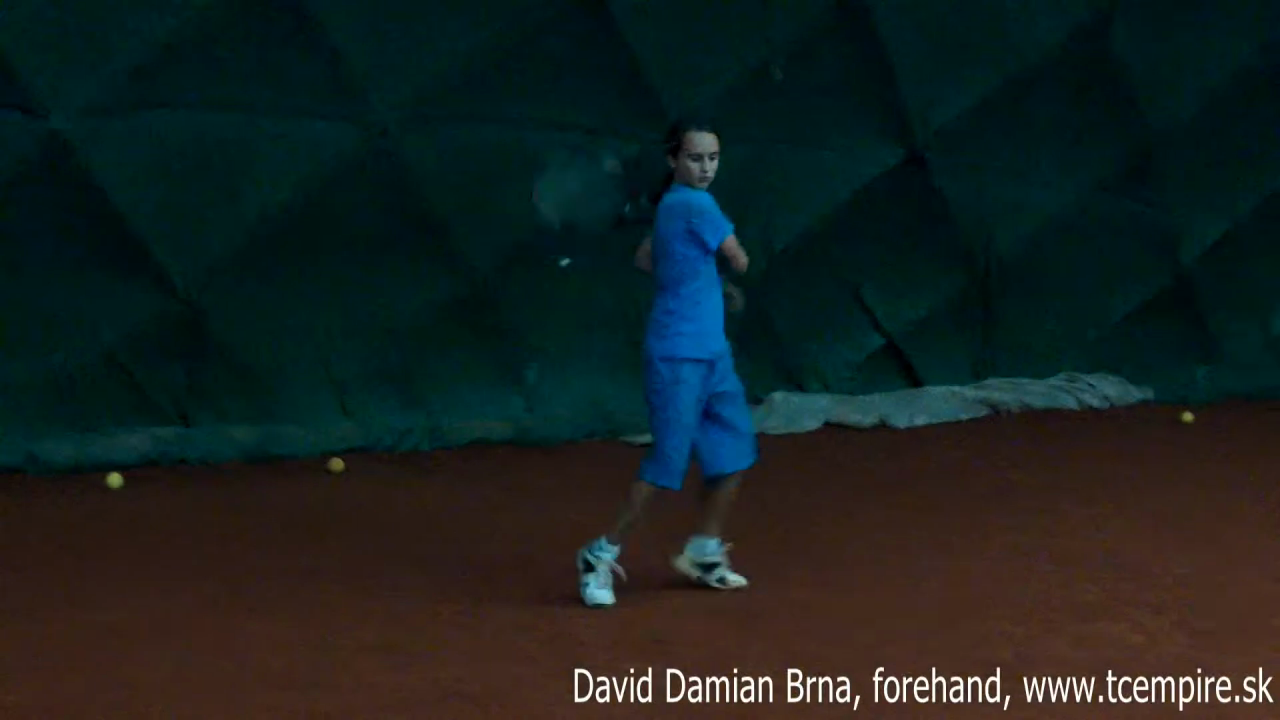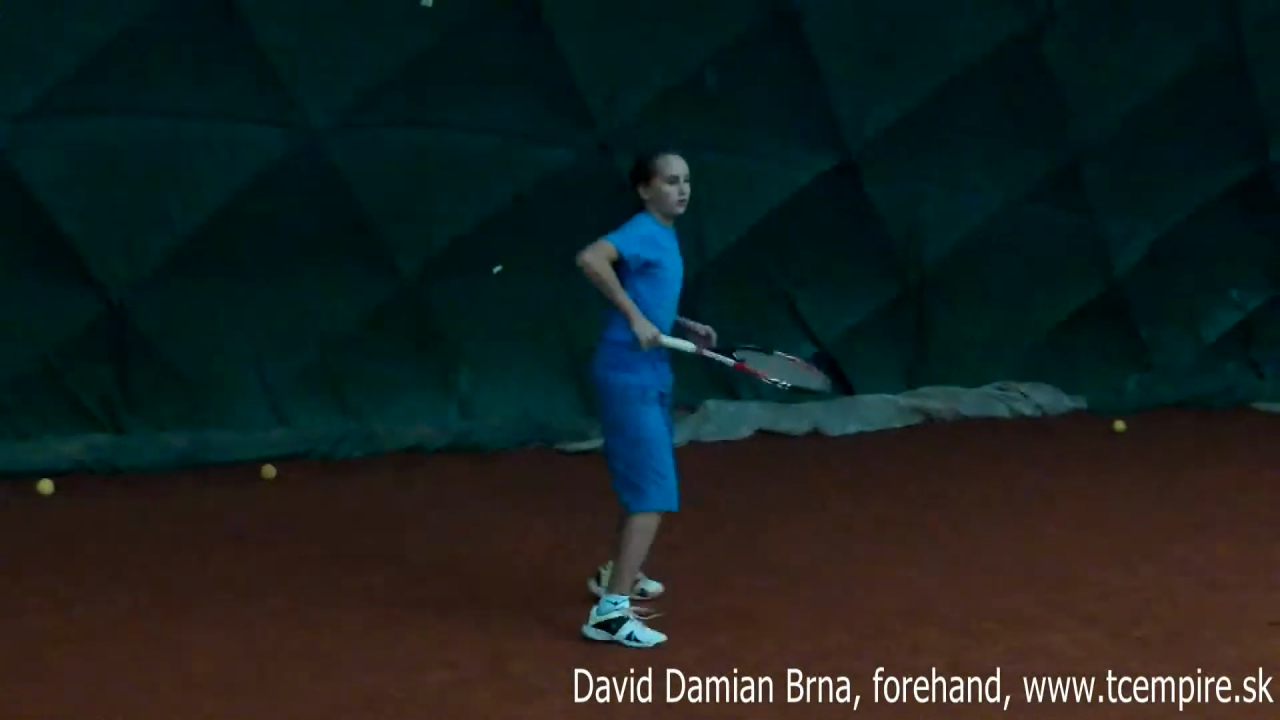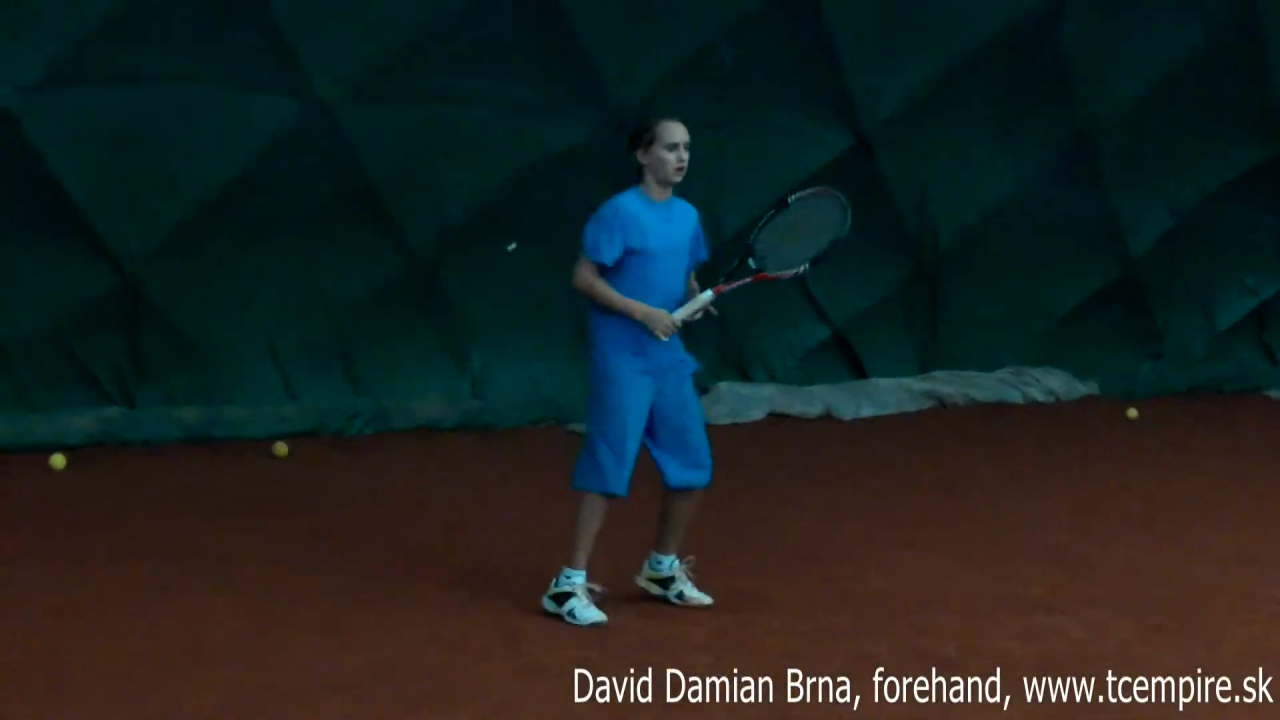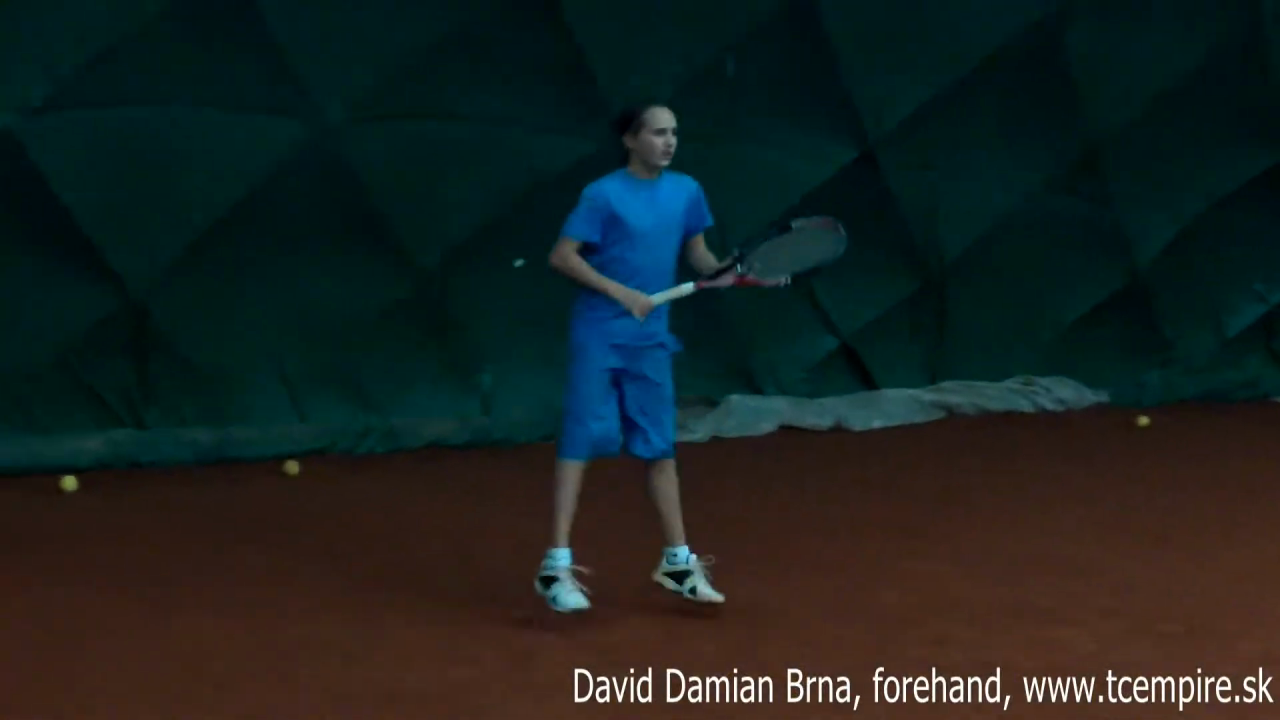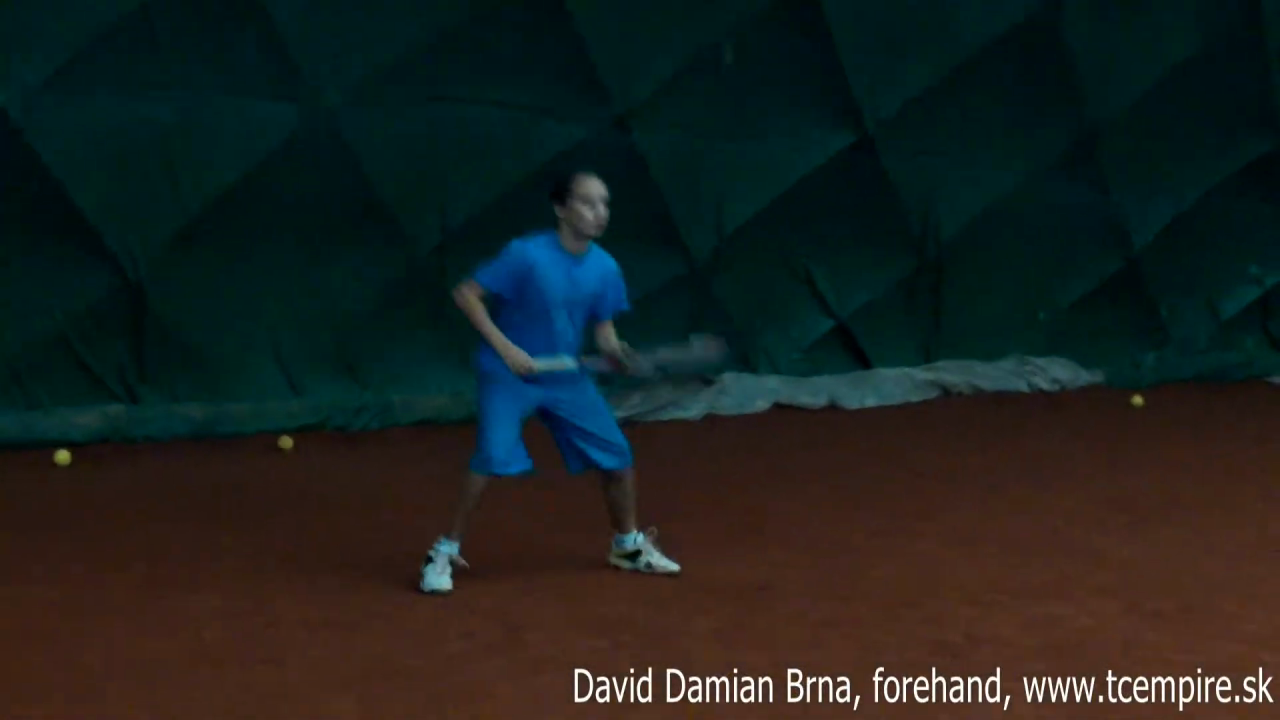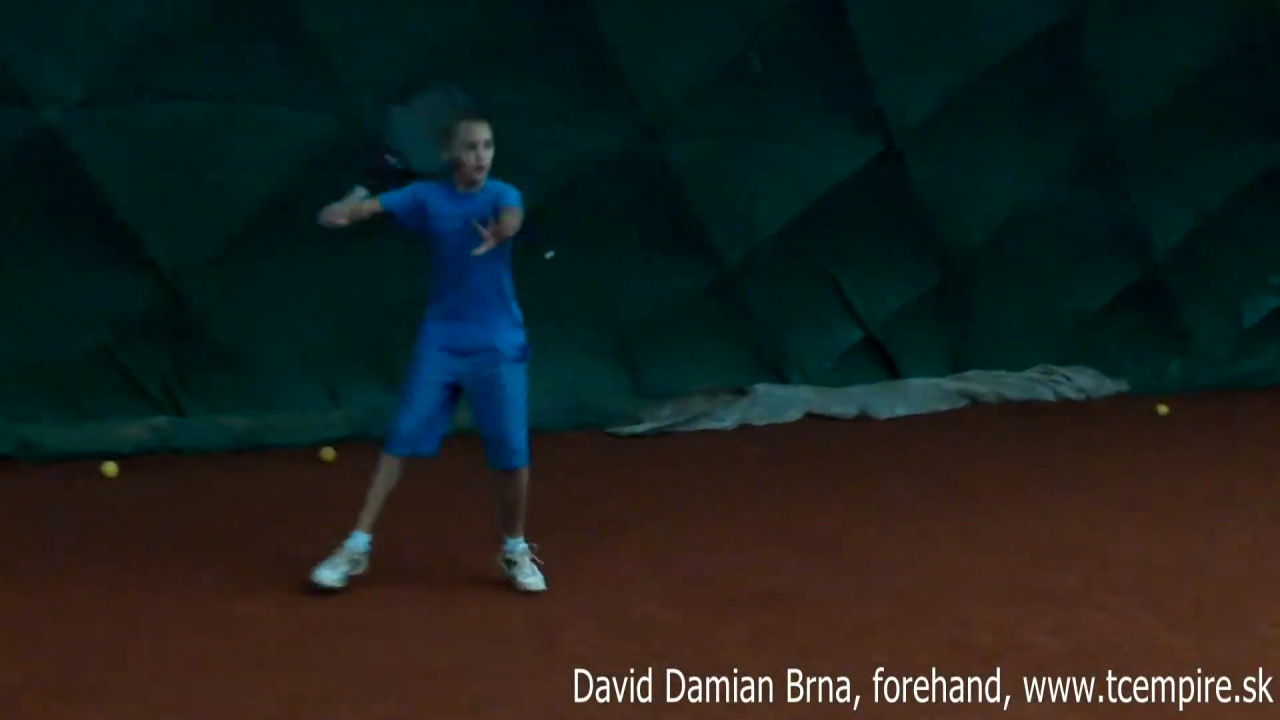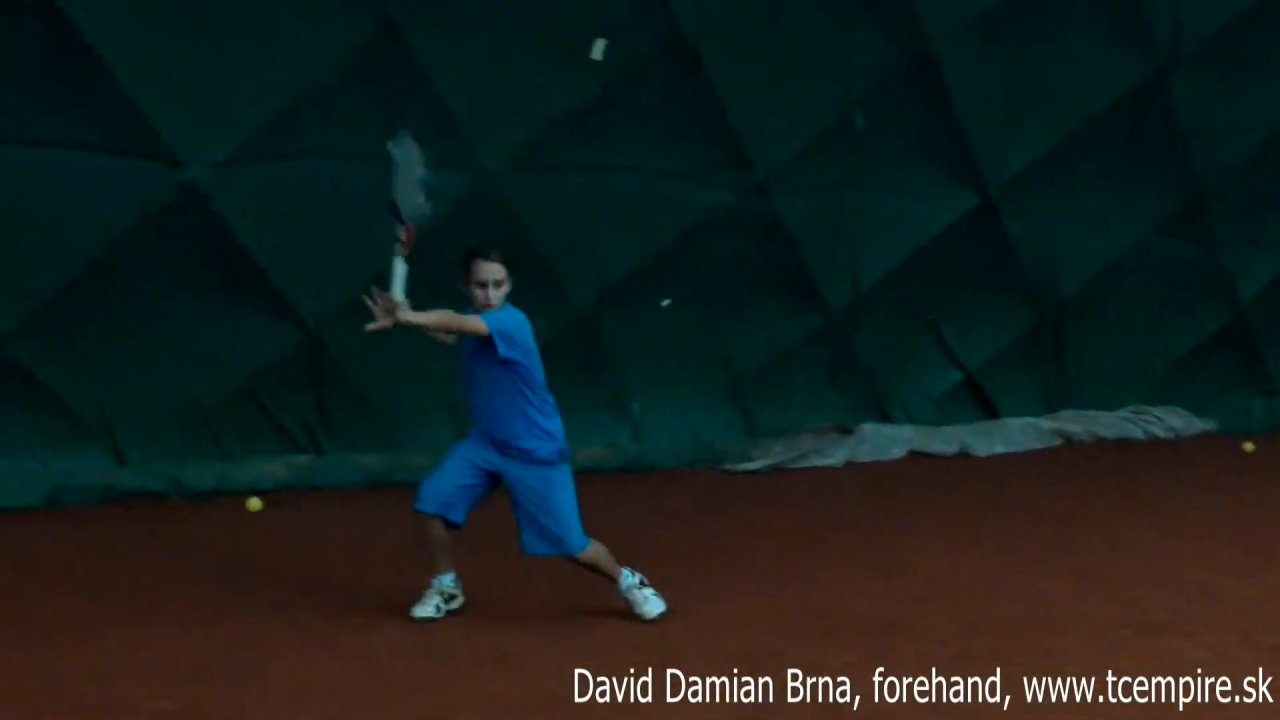
dt=0.4s
person 1, frame 1
left shoulder: (675, 204)
right shoulder: (694, 204)
left elbow: (645, 260)
right elbow: (739, 262)
right wrist: (723, 280)
left hip: (711, 352)
right hip: (678, 355)
left knee: (736, 450)
right knee: (667, 461)
left ankle: (704, 551)
right ankle: (603, 553)
person 1, frame 2
left shoulder: (662, 235)
right shoulder: (643, 231)
right elbow: (588, 259)
left wrist: (685, 325)
right wrist: (635, 318)
left hip: (648, 377)
right hip: (629, 378)
left knee: (651, 485)
right knee: (654, 490)
left ankle: (618, 572)
right ankle: (611, 610)
person 1, frame 3
left shoulder: (688, 216)
right shoulder: (619, 211)
right elbow: (583, 279)
left wrist: (698, 301)
right wrist: (643, 312)
left hip: (669, 359)
right hip: (621, 359)
left knee: (693, 470)
right knee: (608, 471)
left ankle: (662, 568)
right ankle: (570, 583)
person 1, frame 4
left shoulder: (686, 191)
right shoulder: (602, 194)
left elbow: (696, 252)
right elbow: (562, 257)
left wrist: (719, 272)
right wrist: (620, 292)
left hip: (651, 337)
right hip: (598, 333)
left knee: (658, 446)
right knee: (583, 436)
left ankle: (677, 561)
right ankle: (558, 564)
person 1, frame 5
left shoulder: (605, 268)
right shoulder: (526, 254)
left elbow: (603, 330)
right elbow: (465, 294)
left wrist: (617, 353)
right wrist: (503, 347)
left hip: (564, 374)
right hip: (507, 373)
left knee: (617, 457)
right knee: (496, 457)
left ankle: (629, 543)
right ankle: (445, 550)
person 1, frame 6
left shoulder: (502, 194)
right shoulder: (426, 196)
left elbow: (512, 219)
right elbow: (365, 207)
left wrist: (496, 234)
right wrist: (342, 211)
left hip: (498, 343)
right hip: (439, 338)
left knee: (512, 451)
right knee: (403, 439)
left ankle: (516, 550)
right ankle: (357, 547)
person 1, frame 7
left shoulder: (511, 321)
right shoulder: (472, 323)
left elbow: (456, 322)
right elbow: (451, 333)
left wrist: (406, 318)
right wrist: (401, 314)
left hip: (537, 449)
right hip: (487, 441)
left knee: (571, 544)
right knee: (431, 500)
left ankle: (628, 581)
right ankle: (445, 586)
